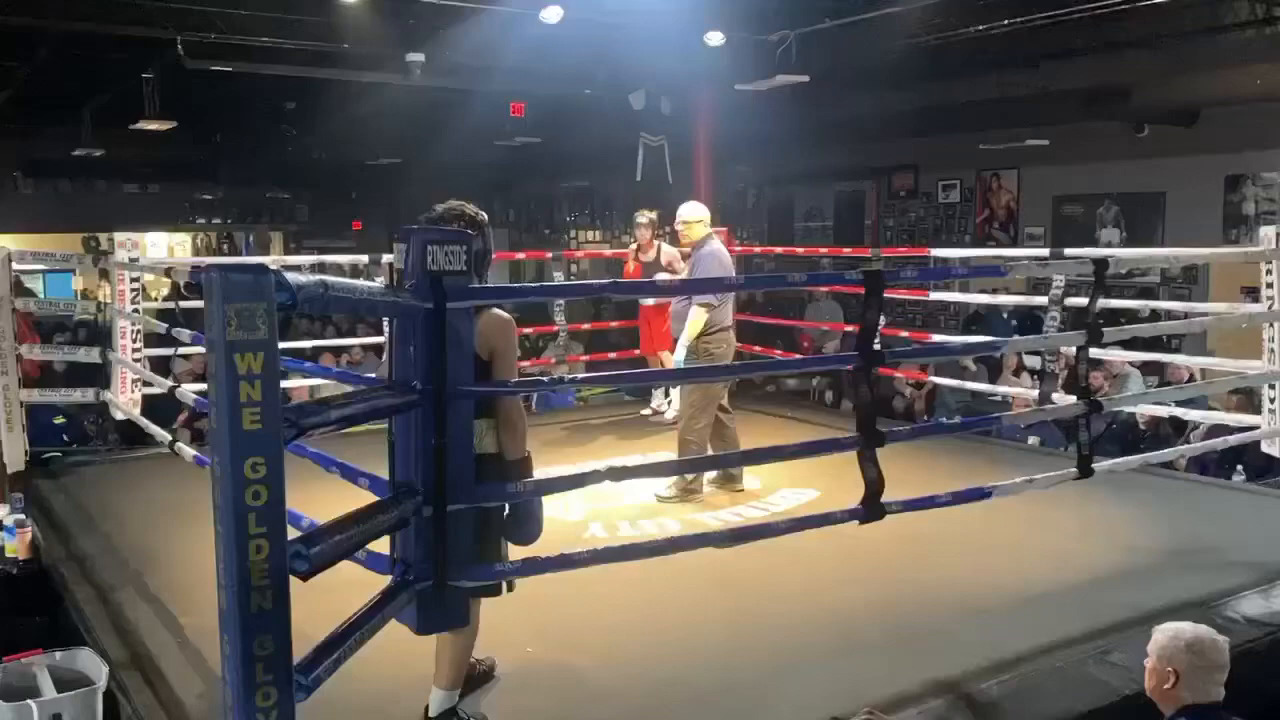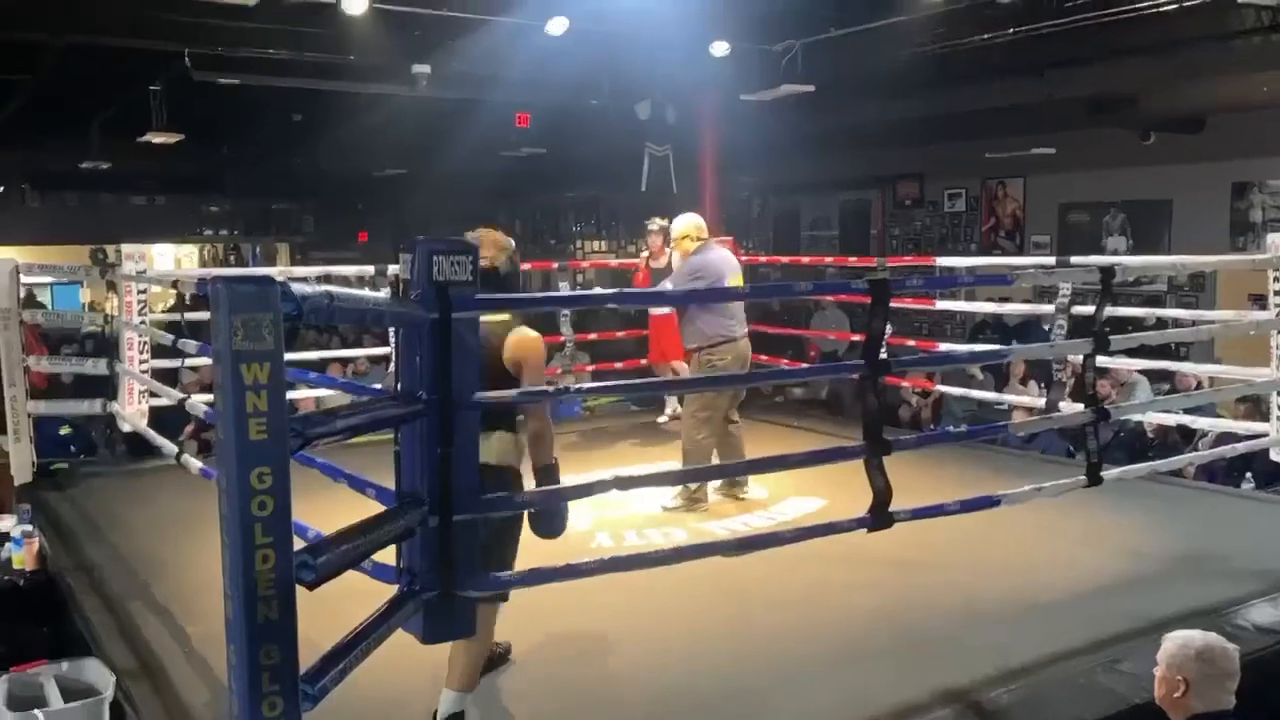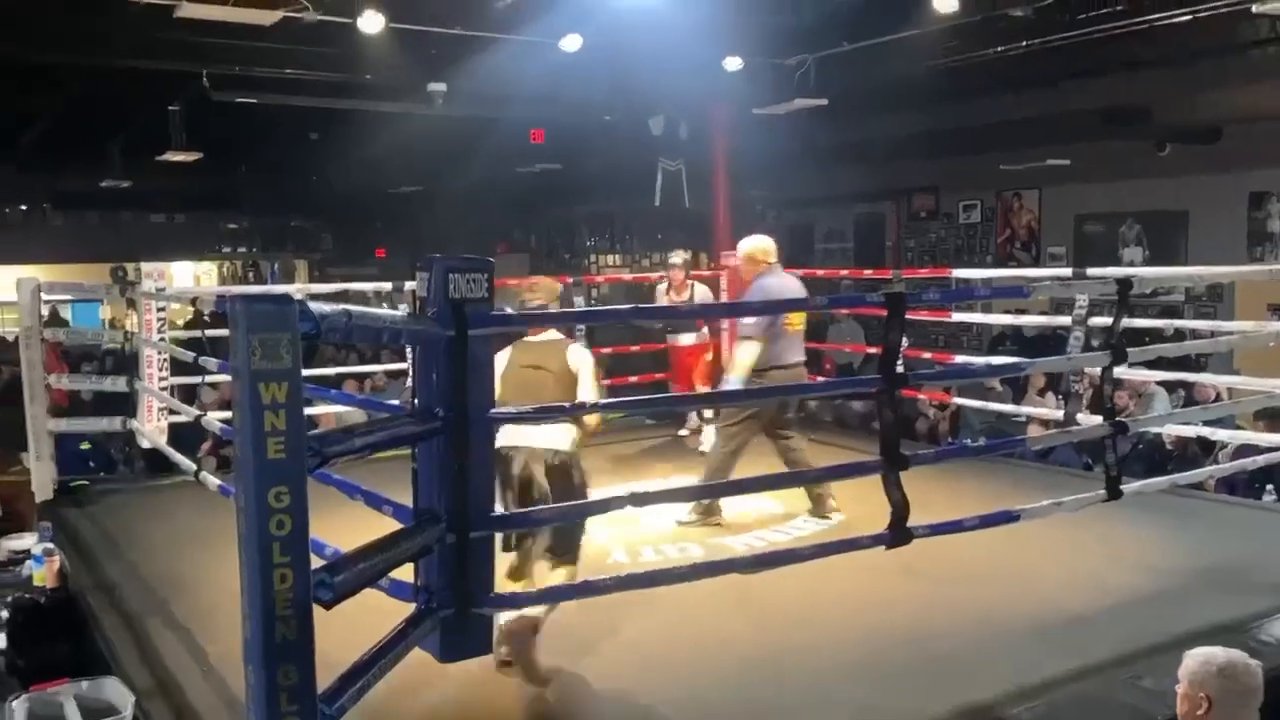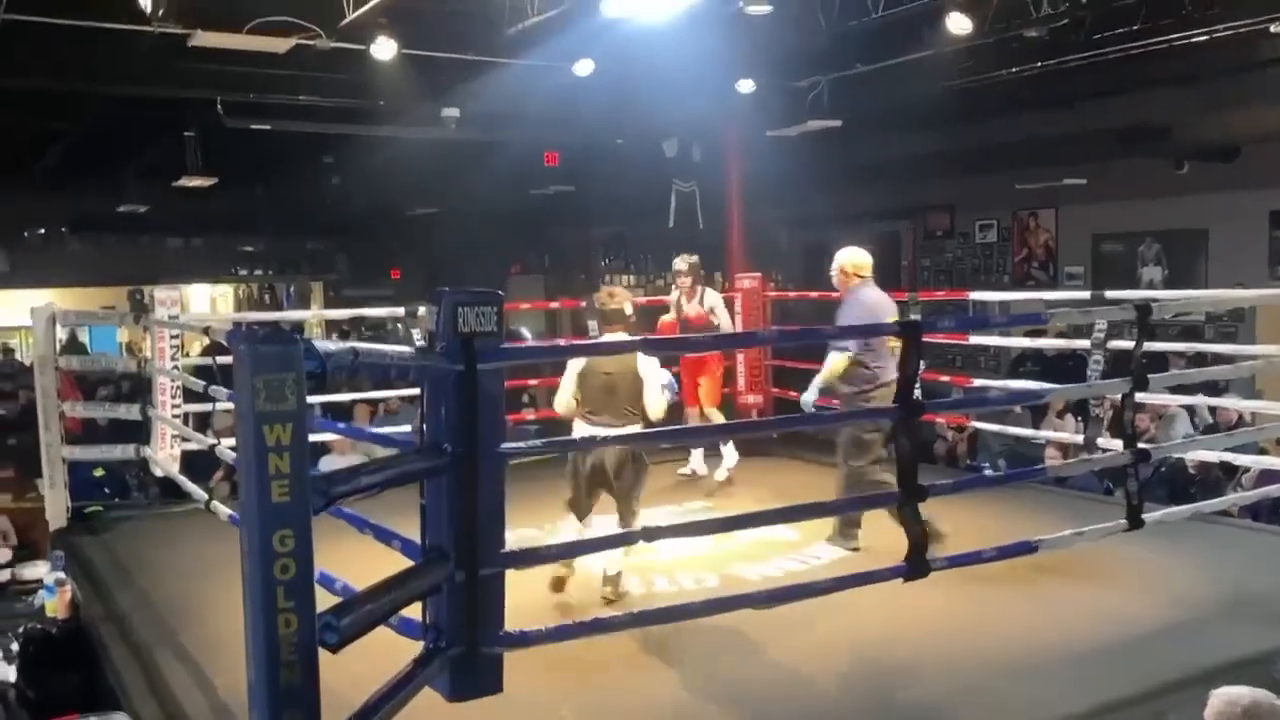
dt=0.4s
person 1, frame 1
right shoulder: (495, 323)
right elbow: (509, 411)
right wrist: (521, 478)
right hip: (476, 462)
right knee: (463, 587)
left ankle: (458, 669)
person 1, frame 2
right shoulder: (524, 340)
right elbow: (536, 426)
right wrist: (547, 480)
right hip: (493, 468)
right knee: (486, 594)
left ankle: (479, 650)
person 1, frame 3
left shoulder: (505, 355)
right shoulder: (576, 354)
right elbow: (590, 419)
right wrist: (582, 424)
left hip: (508, 452)
right hip: (555, 455)
left knee: (523, 549)
right knee: (560, 559)
left ankle: (506, 642)
right ankle: (525, 623)
person 1, frame 4
left shoulder: (582, 356)
right shoulder: (644, 359)
left elbow: (561, 407)
right elbow: (656, 413)
right wrist: (666, 394)
right hip: (625, 446)
left knee: (578, 510)
right knee: (626, 515)
left ankle: (564, 564)
right ankle: (611, 578)
person 2, frame 1
left shoulder: (709, 254)
right shoulder: (703, 253)
left elbow: (703, 306)
left wrist: (682, 347)
left hip: (707, 344)
right hip: (713, 343)
left knee: (694, 414)
right knee: (718, 409)
left ankle: (689, 484)
right ankle: (731, 475)
person 2, frame 2
left shoulder: (699, 264)
right shoulder: (725, 257)
left hip: (716, 353)
right hip: (737, 347)
left knee: (697, 423)
right knee: (726, 416)
left ankle: (694, 493)
right ankle: (736, 481)
person 2, frame 3
left shoulder: (759, 289)
right shoulder: (793, 284)
left elbow: (750, 338)
left wrist: (734, 378)
left hip: (764, 376)
right hip: (791, 373)
left knee: (730, 436)
right knee: (784, 436)
left ankle: (706, 510)
right ankle: (822, 498)
person 2, frame 4
left shoulder: (857, 303)
right shoulder: (881, 299)
left elbow: (842, 352)
left wrist: (816, 387)
left hip: (869, 396)
right hip: (884, 391)
left knee: (872, 468)
right knee: (852, 462)
right ankle: (845, 532)
person 3, frame 1
left shoulder: (667, 252)
right shoulder: (633, 251)
right wrist: (629, 269)
left hip: (664, 307)
right hip: (644, 308)
left knee: (663, 352)
right knee: (650, 354)
left ankle: (676, 400)
right ankle: (658, 400)
person 3, frame 2
left shoulder: (677, 259)
right shoulder: (644, 259)
right elbow: (639, 290)
right wrist: (639, 272)
left hip: (674, 316)
right hip: (655, 317)
left knee: (676, 362)
right knee: (658, 362)
right ankle: (672, 405)
person 3, frame 3
left shoulder: (701, 290)
right shoulder: (661, 290)
left hip: (698, 346)
right hip: (675, 347)
left knee: (700, 386)
right knee: (677, 387)
left ankle: (709, 433)
right ankle: (692, 418)
person 3, frame 4
left shoulder: (711, 297)
right shoulder: (676, 297)
left elbow: (728, 327)
left wrist: (708, 318)
right wrist: (667, 326)
left hip: (709, 358)
right hip: (687, 359)
left knee: (709, 408)
right knee: (691, 409)
left ankle: (728, 453)
right ankle: (697, 461)
